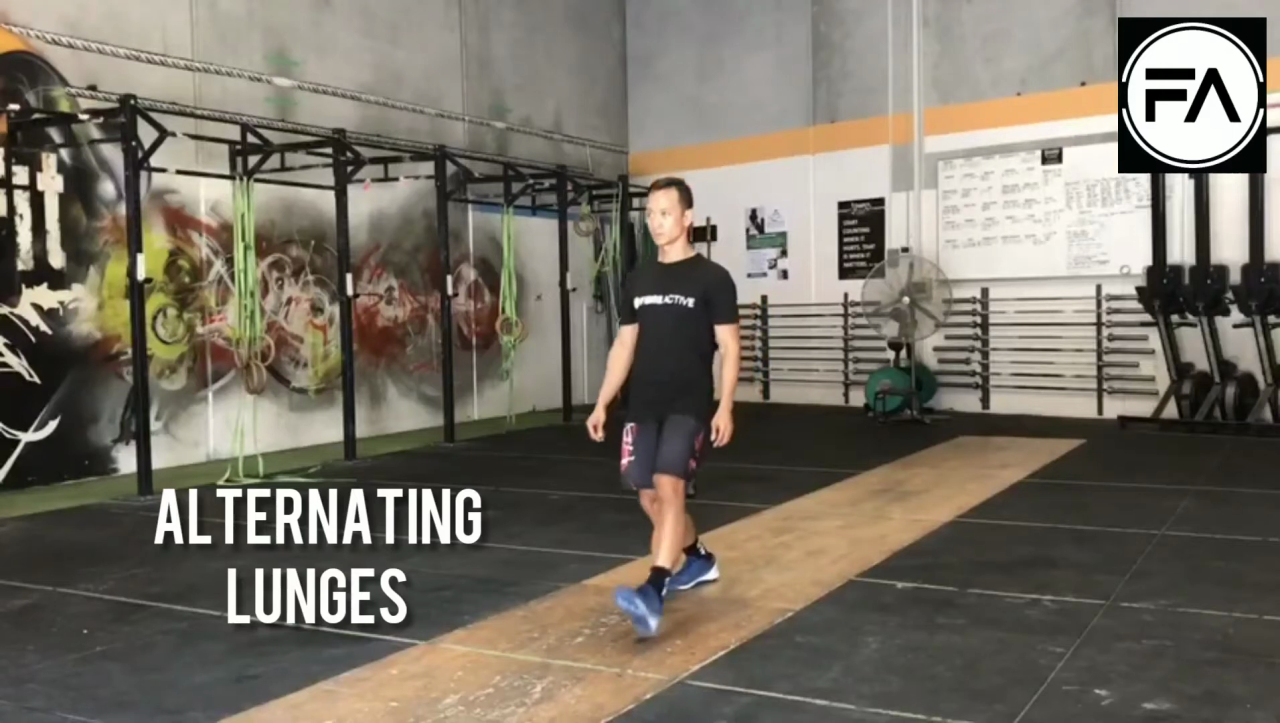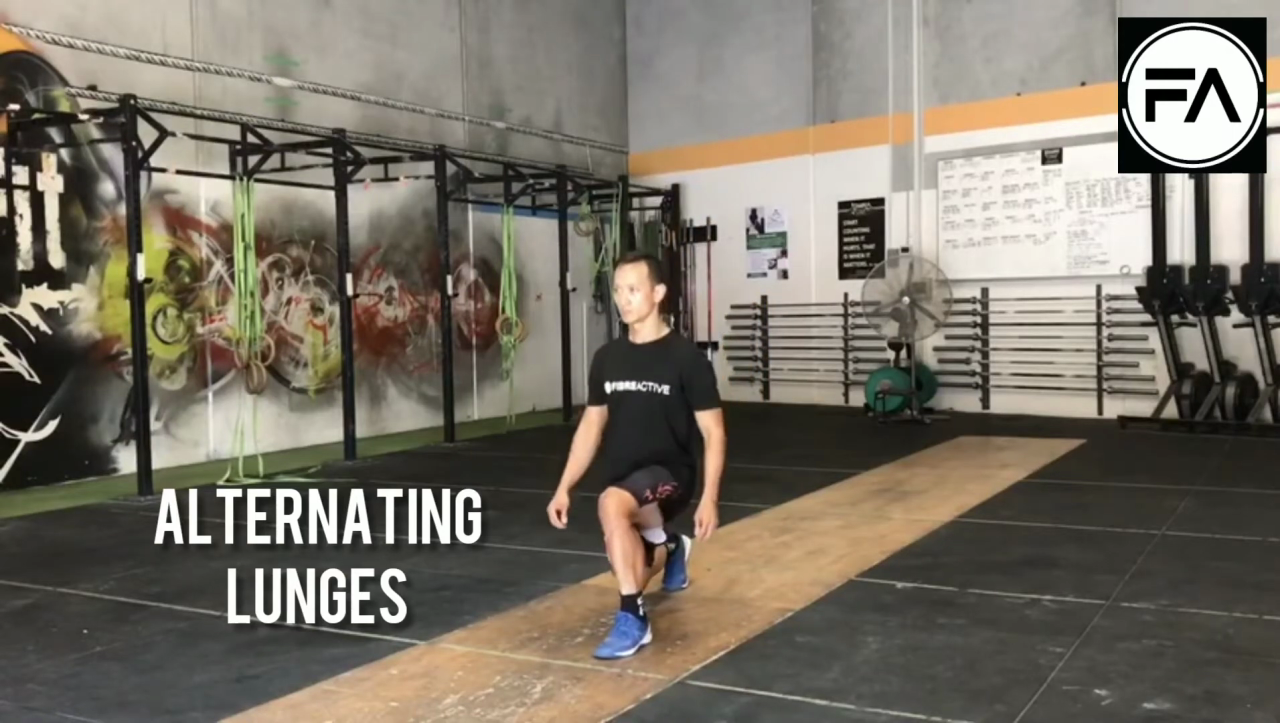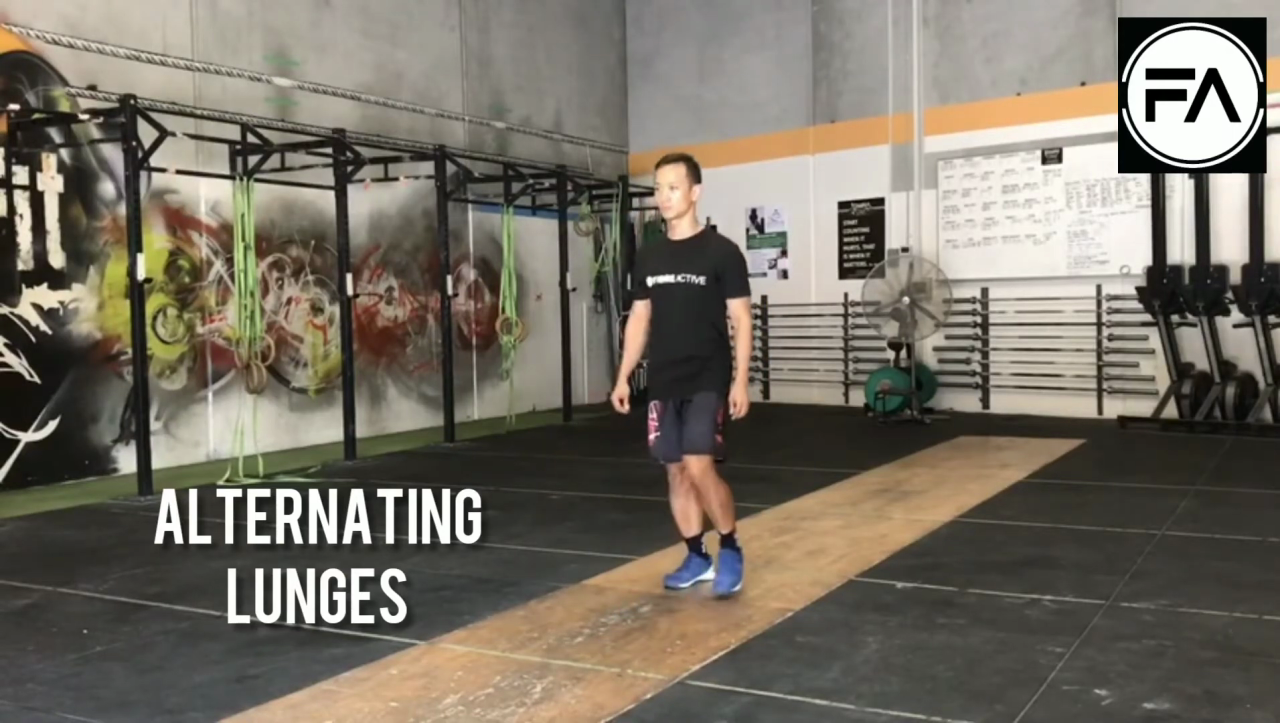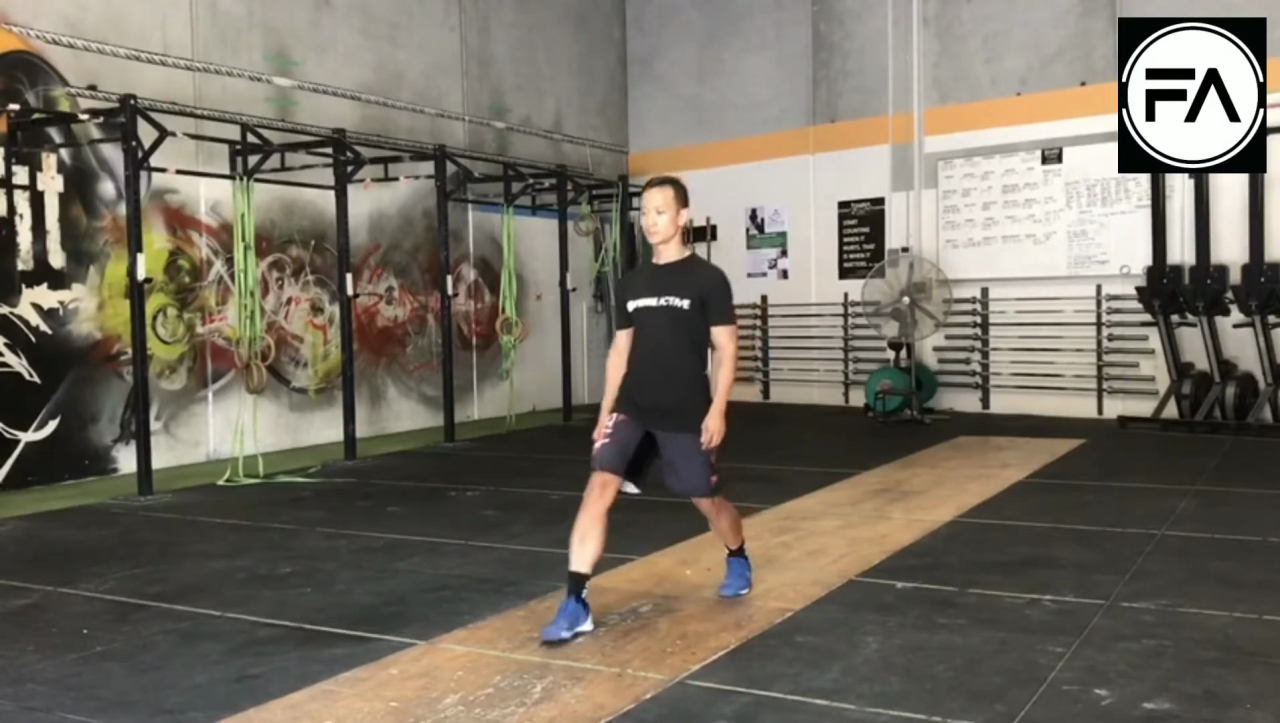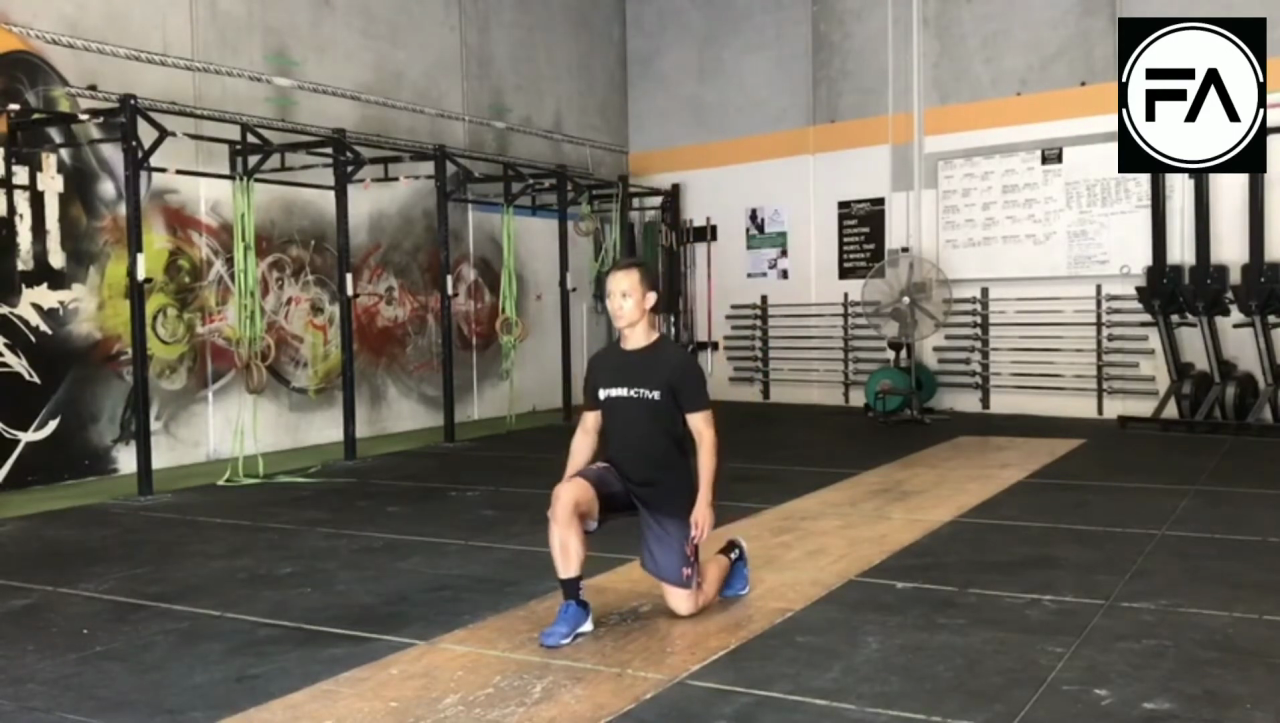
dt=1s
person 1, frame 1
left shoulder: (711, 277)
right shoulder: (639, 279)
left elbow: (729, 346)
right elbow: (624, 345)
left wrist: (725, 407)
right wrist: (602, 403)
left hip: (688, 405)
right hip: (643, 406)
left knee: (667, 487)
right knee: (651, 498)
left ankle: (652, 593)
right ankle: (699, 560)
person 1, frame 2
left shoulder: (686, 359)
right shoulder: (607, 358)
left elbow: (713, 433)
right elbow: (592, 425)
left wrist: (709, 499)
right wrist: (564, 487)
left hip: (670, 472)
right hip: (624, 476)
left knee: (611, 505)
right knee: (631, 570)
left ankle: (632, 620)
right ankle: (672, 548)
person 1, frame 3
left shoulder: (721, 251)
right shoulder: (648, 255)
left elbow: (742, 320)
right elbow: (639, 319)
left wrist: (740, 380)
right wrist: (623, 376)
left hip: (707, 379)
right hip: (663, 382)
left knee: (698, 467)
right knee: (676, 473)
left ankle: (730, 548)
right ankle: (697, 557)
person 1, frame 4
left shoulder: (707, 278)
right shoulder: (633, 282)
left elbow: (726, 349)
right elbow: (620, 349)
left wrist: (717, 409)
right wrist: (605, 411)
left hip: (686, 413)
right hip: (632, 408)
left knee: (709, 501)
right knee: (598, 489)
left ankle: (738, 561)
right ankle: (575, 604)
person 1, frame 5
left shoulder: (677, 363)
right shoulder: (600, 364)
left elbow: (705, 434)
right elbow: (588, 430)
left wrist: (704, 500)
right wrist: (561, 486)
left hip: (668, 488)
right hip: (616, 476)
left knee: (685, 604)
right knee: (564, 500)
left ankle: (732, 555)
right ankle: (574, 609)
